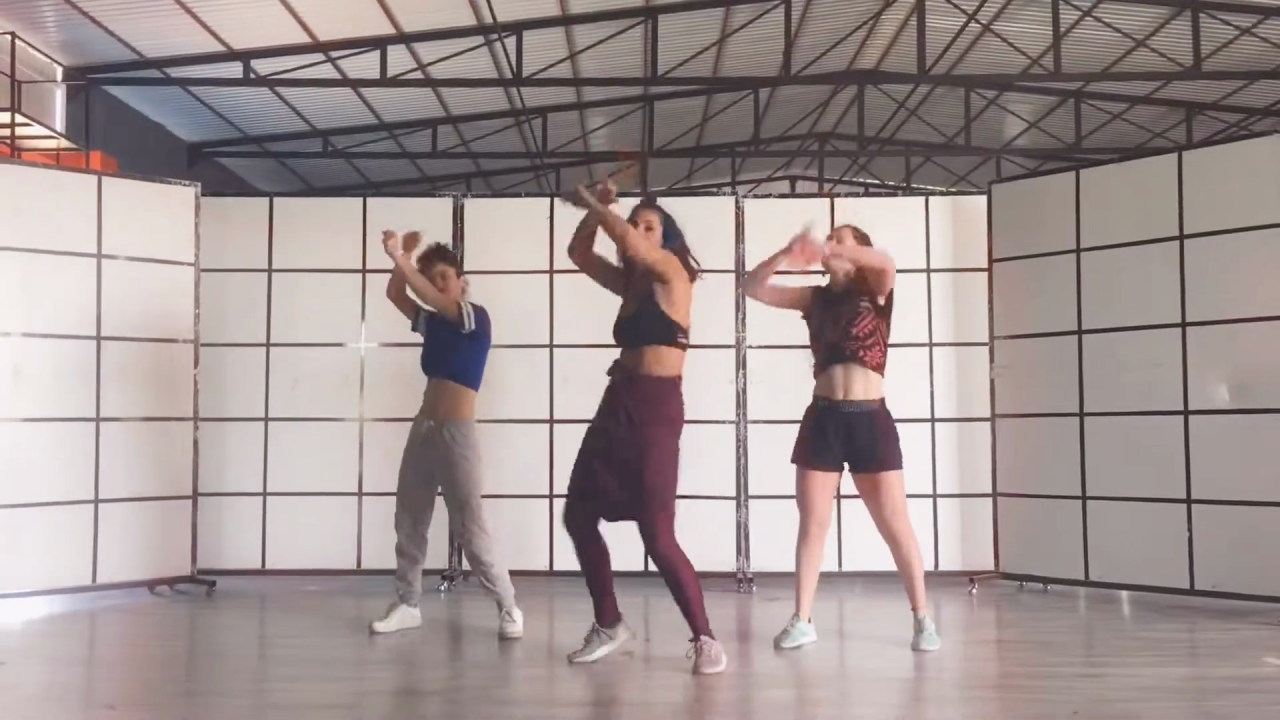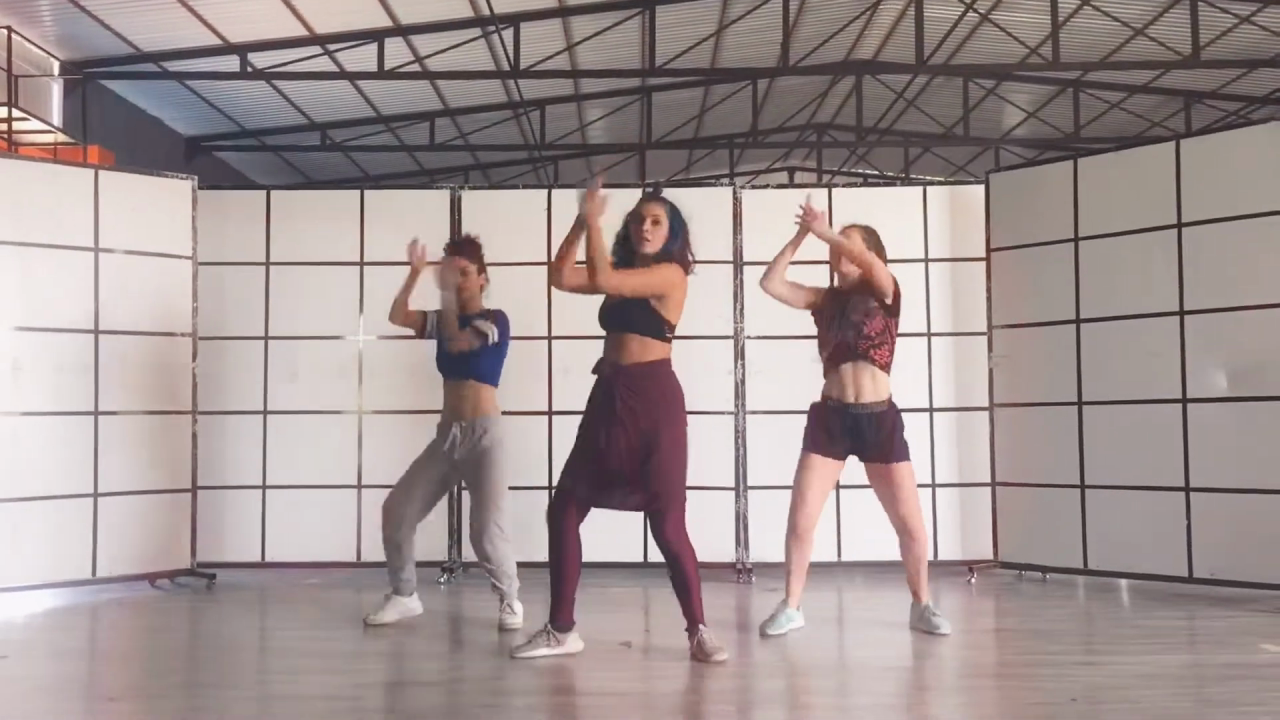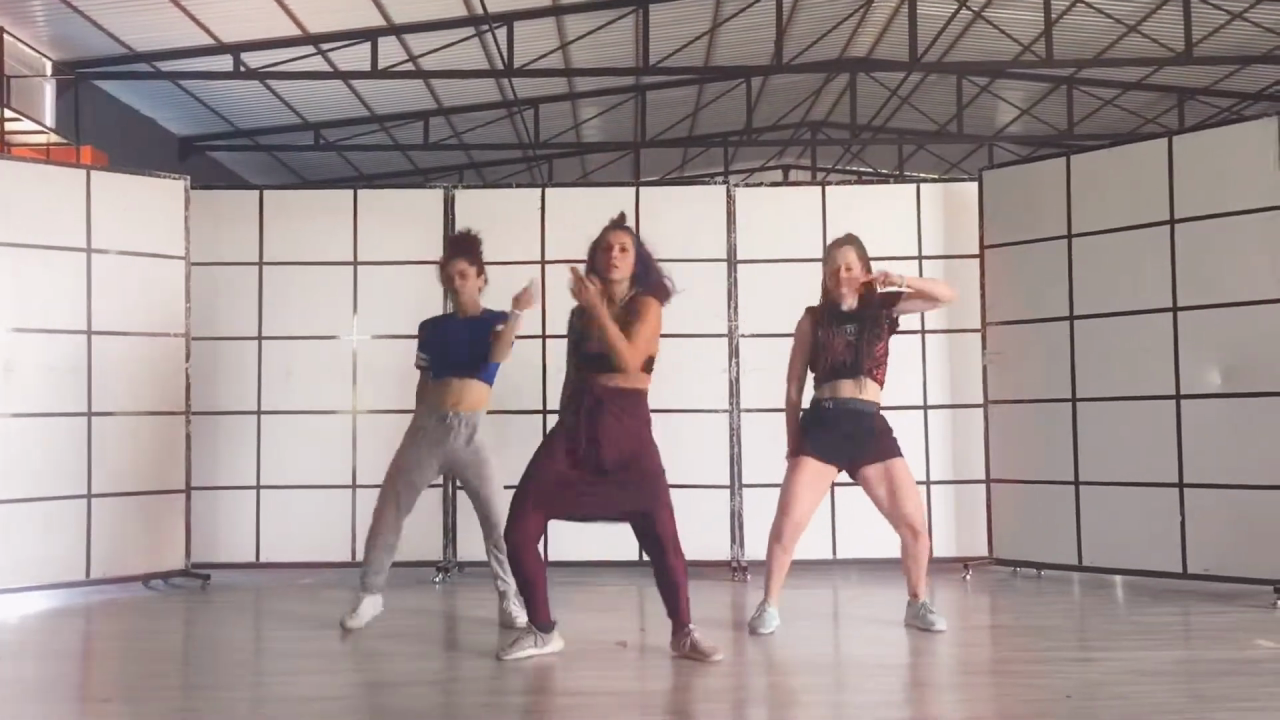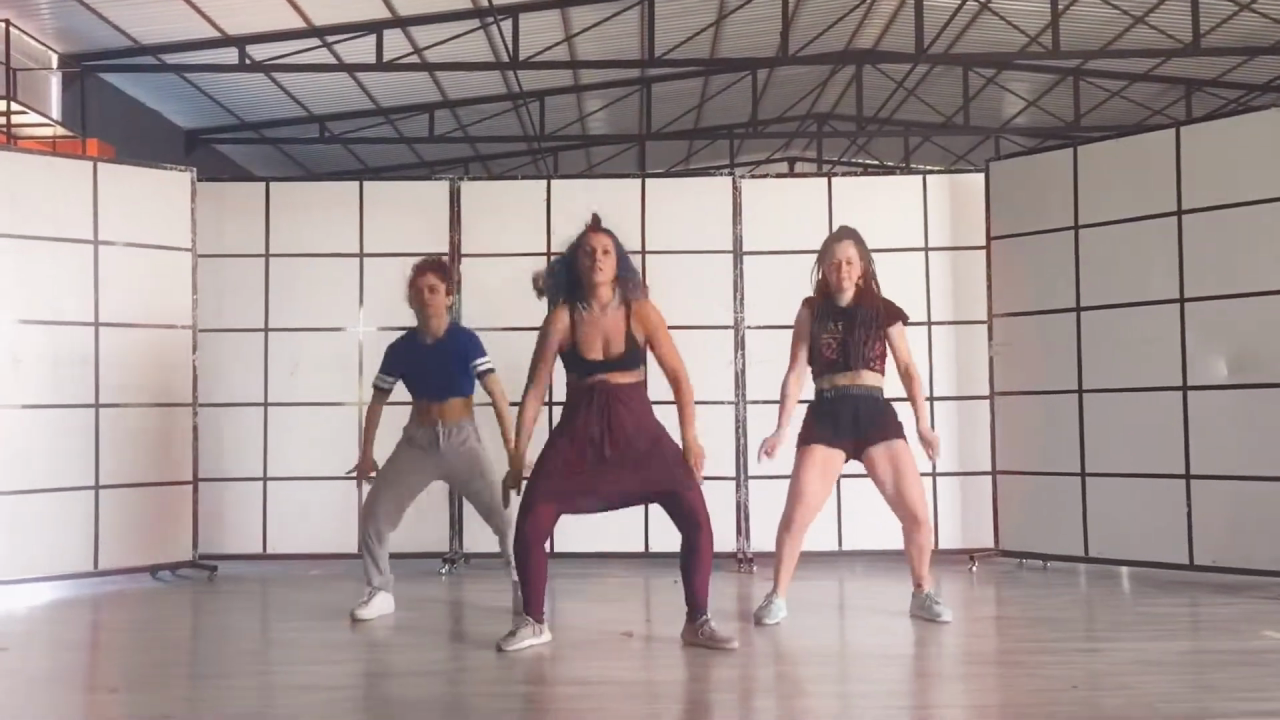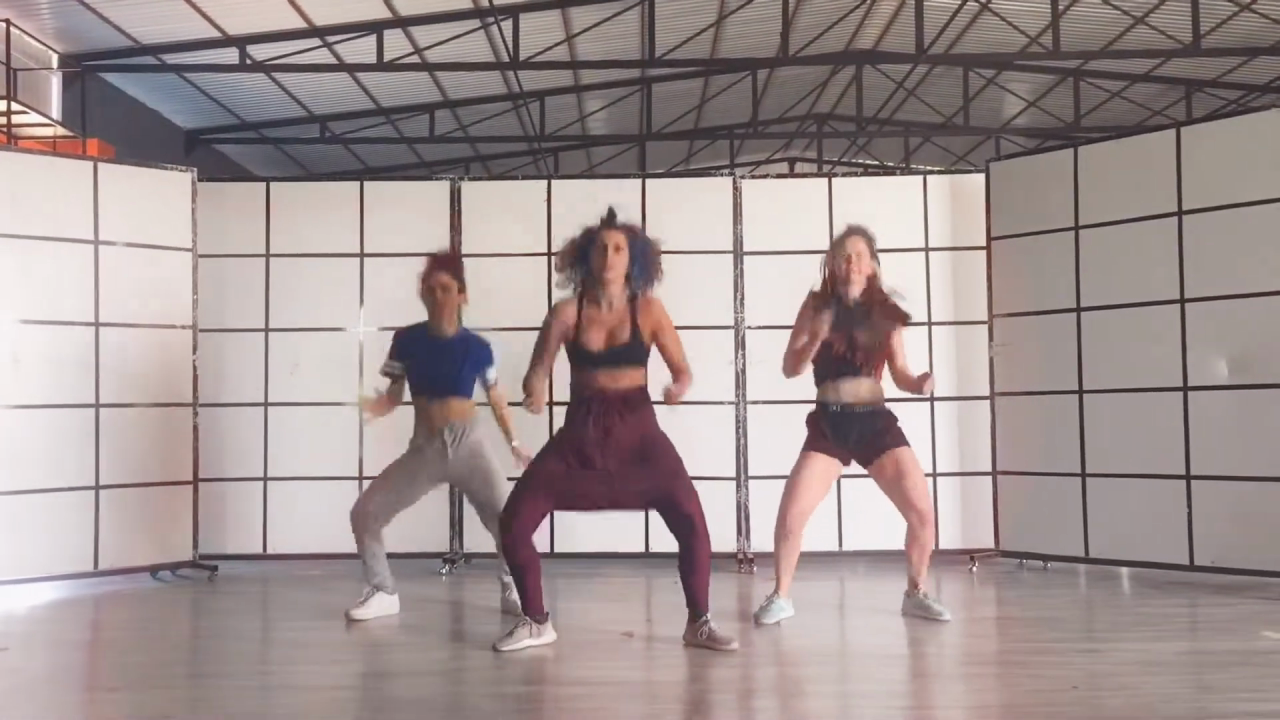
dt=0.5s
person 1, frame 1
left shoulder: (673, 273)
right shoulder: (631, 283)
left elbow: (626, 239)
right elbow: (579, 252)
left wrist: (595, 205)
right wrist: (599, 207)
left hip: (655, 413)
right hip: (615, 411)
left knee: (659, 540)
right knee: (578, 518)
left ankle: (706, 639)
right ankle: (608, 625)
person 1, frame 2
left shoulder: (671, 275)
right shoulder: (622, 273)
left elbow: (604, 278)
right elbow: (562, 277)
left wrist: (596, 222)
right wrist: (582, 222)
left hip: (653, 404)
right hip: (606, 406)
left knee: (667, 527)
right knee: (564, 513)
left ankle: (699, 631)
right ankle: (562, 629)
person 1, frame 3
left shoulder: (646, 306)
right shoulder: (578, 314)
left elbow: (627, 361)
left wrist: (597, 307)
left hip: (627, 428)
right hip: (575, 426)
left knee: (662, 540)
right knee: (518, 532)
left ankle: (684, 632)
right ankle: (543, 630)
person 1, frame 4
left shoulder: (641, 310)
right shoulder: (560, 317)
left elbow: (676, 372)
right elbow: (536, 386)
left wrist: (690, 434)
right wrist: (518, 456)
left hip: (637, 425)
right hip: (579, 426)
left knee: (696, 519)
right knee: (530, 525)
left ankle: (697, 622)
right ankle: (533, 622)
person 1, frame 5
left shoulder: (648, 308)
right shoulder: (567, 311)
left elbow: (681, 367)
right elbow: (538, 370)
left wrist: (678, 387)
right wrist: (534, 390)
left hip: (636, 427)
right hip: (580, 430)
left knee: (691, 522)
right knee: (514, 523)
left ankle: (699, 622)
right ankle: (536, 621)
person 2, frame 1
left shoulder: (876, 291)
right shoulder: (816, 298)
left elbow: (885, 262)
right elbow: (753, 288)
left wrist: (831, 250)
right wrist: (786, 255)
left hip: (870, 421)
right hip: (823, 420)
left knee: (896, 526)
right knee: (813, 524)
left ankle: (922, 618)
right ankle: (802, 620)
person 2, frame 2
left shoulder: (885, 293)
right shoulder: (824, 299)
left elbow: (872, 266)
right elbow: (769, 285)
left wrist: (827, 232)
right wrist: (799, 236)
left hip: (881, 419)
right hip: (831, 419)
left knee: (910, 522)
right knee: (801, 519)
left ankle: (921, 606)
right ankle: (789, 607)
person 2, frame 3
left shoulder: (883, 308)
right shoulder: (814, 319)
left elbow: (945, 295)
right elbow: (795, 384)
left wrist: (901, 281)
right wrist: (792, 441)
left hip: (870, 427)
right hip: (823, 425)
left knee: (914, 524)
right knee: (788, 522)
left ankle: (918, 603)
right ankle: (769, 606)
person 2, frame 4
left shoulder: (883, 310)
right shoulder: (811, 310)
left elbow: (906, 365)
right elbow: (796, 371)
left wrist: (923, 424)
right wrist: (780, 429)
left hip: (875, 412)
right hip: (828, 414)
left knee: (916, 511)
right knee: (798, 512)
left ankle: (923, 594)
right ankle: (777, 596)
person 2, frame 5
left shoulder: (886, 311)
right shoulder: (817, 305)
left elbow: (899, 372)
right elbow: (791, 366)
left wrist: (918, 382)
right wrist: (812, 340)
left hip: (877, 420)
right hip: (830, 423)
left knee: (921, 510)
right knee: (791, 514)
left ankle: (916, 593)
right ankle: (781, 596)
person 3, frame 1
left shoulder: (476, 318)
right shoulder: (433, 324)
left elbow: (437, 298)
right elbow: (396, 294)
left wrist: (402, 260)
right wrist: (402, 258)
left hip: (457, 433)
right hip: (422, 430)
left knee: (470, 529)
right knee: (409, 523)
left ankle: (508, 607)
right ankle: (408, 604)
person 3, frame 2
left shoulder: (495, 320)
right shoulder: (444, 317)
left elbow: (456, 343)
right elbow: (398, 317)
left wrist: (447, 297)
right wrist: (415, 272)
left hip: (484, 438)
right hip: (446, 437)
left knee: (487, 528)
right knee: (397, 509)
left ankle: (510, 600)
right ankle: (404, 595)
person 3, frame 3
left shoulder: (496, 321)
right shoulder: (432, 328)
left elbow: (497, 356)
left wrist: (516, 312)
left hip: (470, 434)
right hip: (427, 427)
left knee: (497, 519)
right knee: (388, 512)
left ankle: (510, 600)
right ankle: (370, 594)
person 3, frame 4
left shoulder: (466, 341)
right shoulder: (400, 349)
left elbow: (496, 393)
right elbow: (378, 399)
left wrist: (511, 447)
right wrist: (366, 451)
left hip: (462, 440)
right hip: (417, 441)
left knee: (505, 516)
right knee: (374, 514)
right ankle: (380, 592)
person 3, frame 5
left shoulder: (476, 347)
right shoulder: (406, 340)
left elbow: (496, 398)
right elbow: (394, 396)
left wrist: (513, 443)
right wrist: (378, 405)
left hip: (467, 443)
right hip: (423, 448)
right knee: (364, 514)
left ankle: (513, 591)
right ankle: (383, 592)
